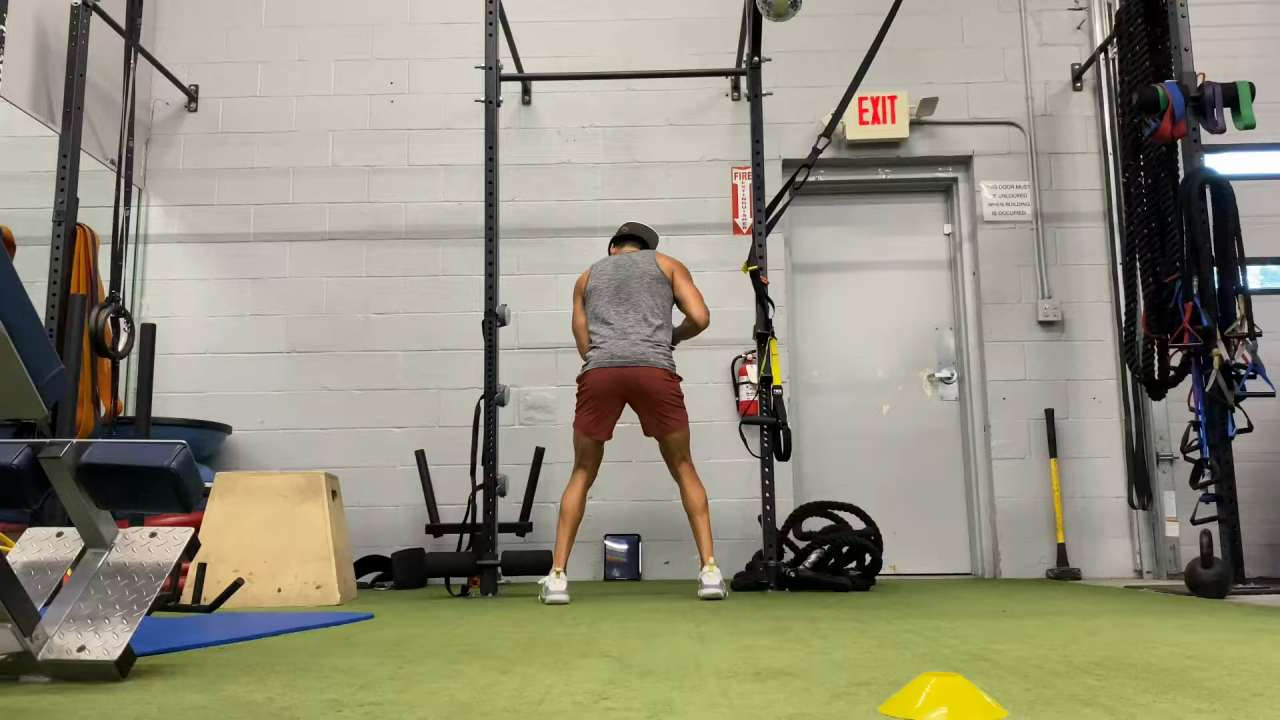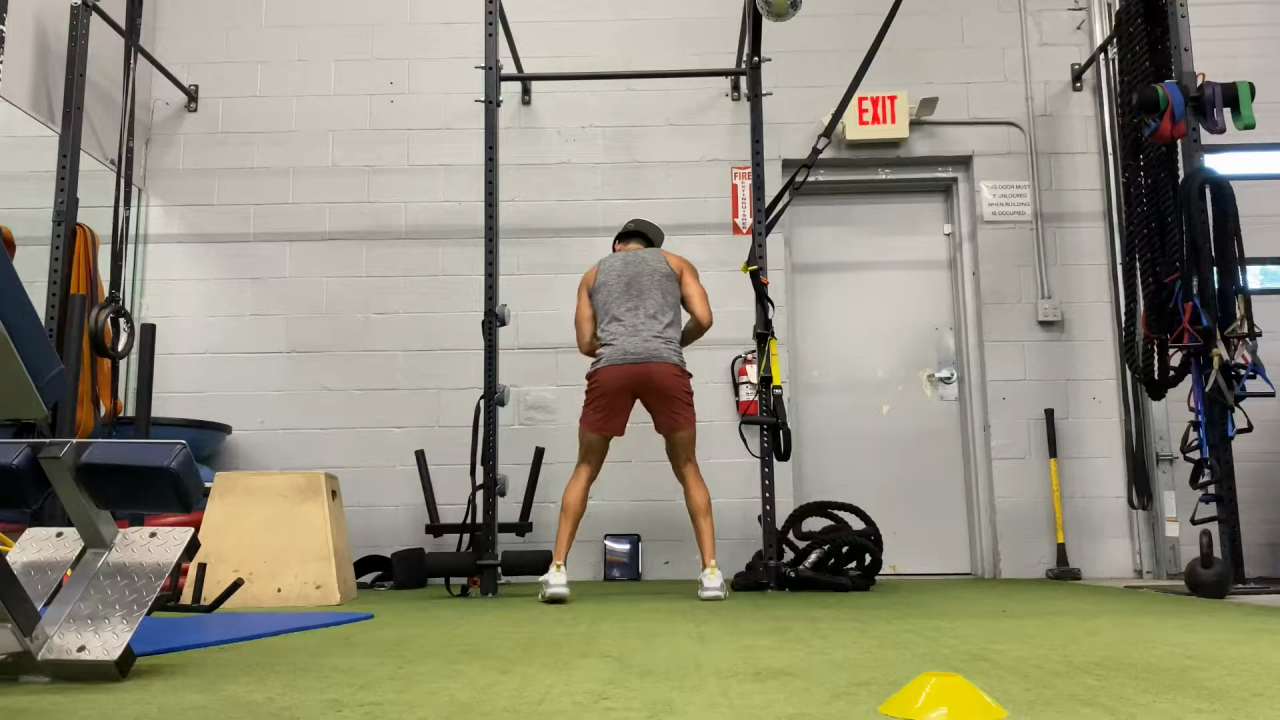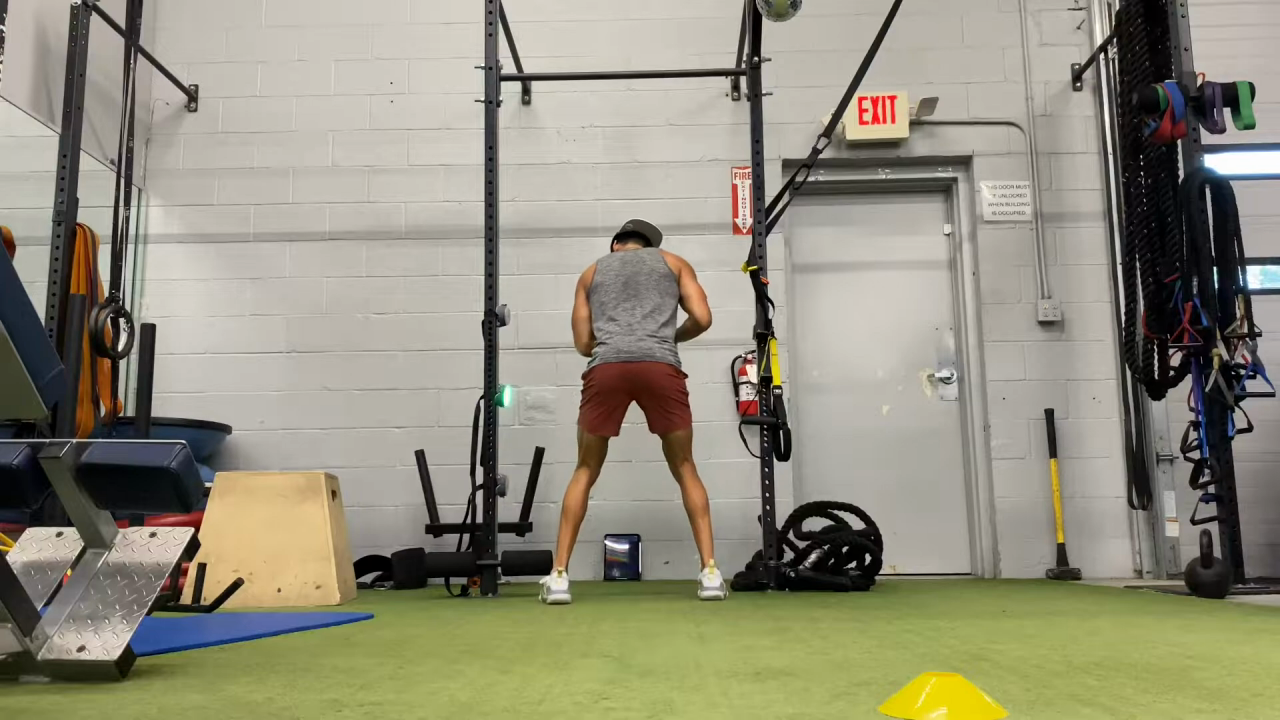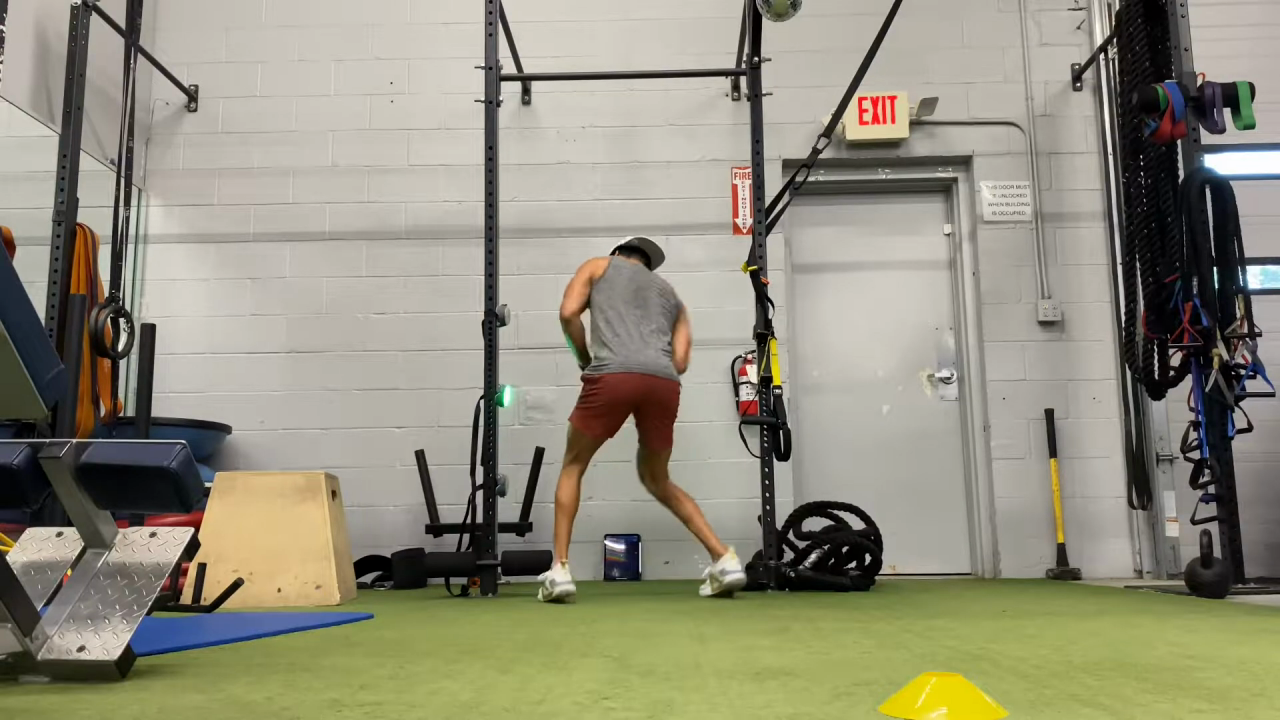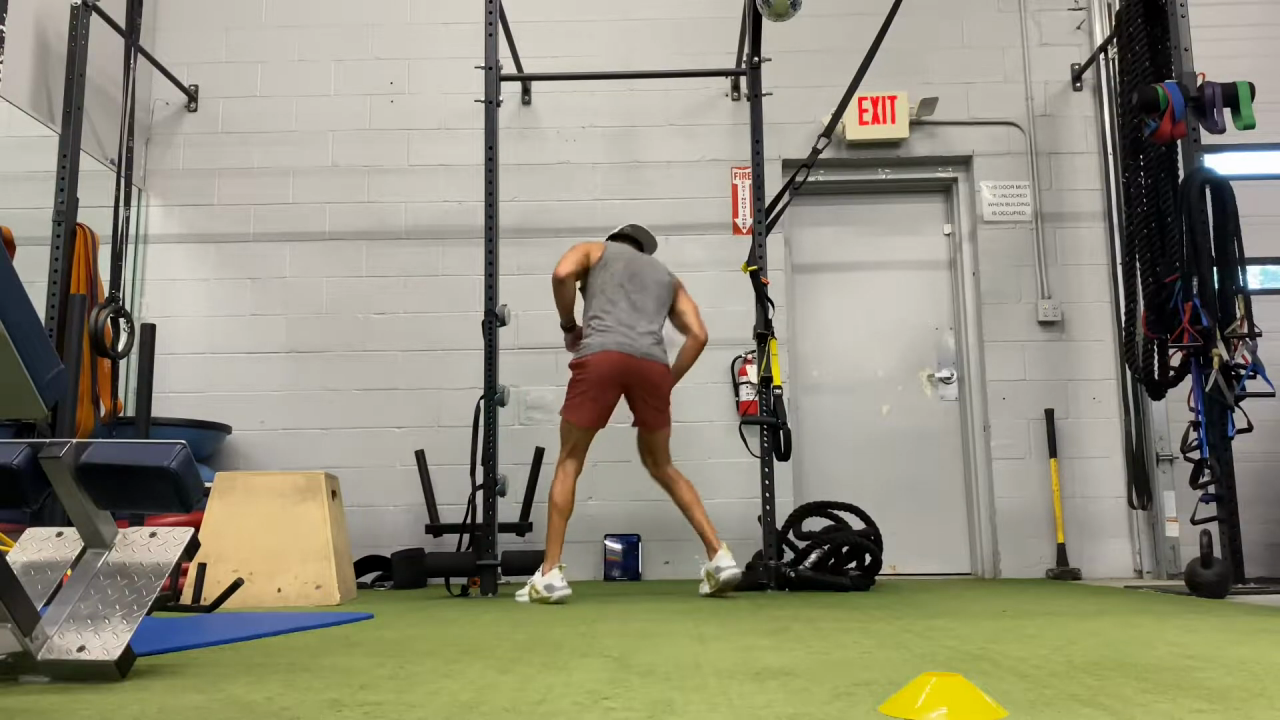
dt=0.3s
person 1, frame 1
left shoulder: (588, 277)
right shoulder: (667, 265)
right elbow: (700, 318)
left hip: (600, 372)
right hip: (654, 371)
left knee: (582, 475)
right knee: (683, 470)
left ankle: (557, 576)
right ankle: (709, 570)
person 1, frame 2
left shoulder: (594, 274)
right shoulder: (675, 263)
left elbow: (586, 342)
right elbow: (703, 318)
left hip: (610, 369)
right hip: (665, 368)
left knee: (585, 470)
right knee: (688, 471)
left ankle: (558, 570)
right ankle: (711, 572)
person 1, frame 3
left shoulder: (592, 273)
right shoulder: (673, 262)
left elbow: (583, 343)
right elbow: (702, 318)
left hip: (607, 369)
right hip: (660, 368)
left knee: (585, 473)
right knee: (685, 471)
left ankle: (559, 574)
right ankle: (710, 573)
person 1, frame 4
left shoulder: (599, 266)
right shoulder: (669, 294)
left elbow: (568, 313)
right elbow: (680, 362)
left wrist: (584, 357)
left hip: (612, 376)
right hip: (663, 384)
left knee: (572, 468)
right knee: (657, 482)
left ankle: (561, 571)
right ankle: (725, 560)
person 1, frame 5
left shoulder: (596, 251)
right shoulder: (666, 275)
left elbow: (562, 272)
right elbow: (698, 334)
left wrist: (572, 329)
right wrist: (670, 379)
left hip: (602, 359)
right hip: (652, 365)
left knee: (569, 464)
right knee: (663, 470)
left ankle: (551, 573)
right ankle: (720, 556)
